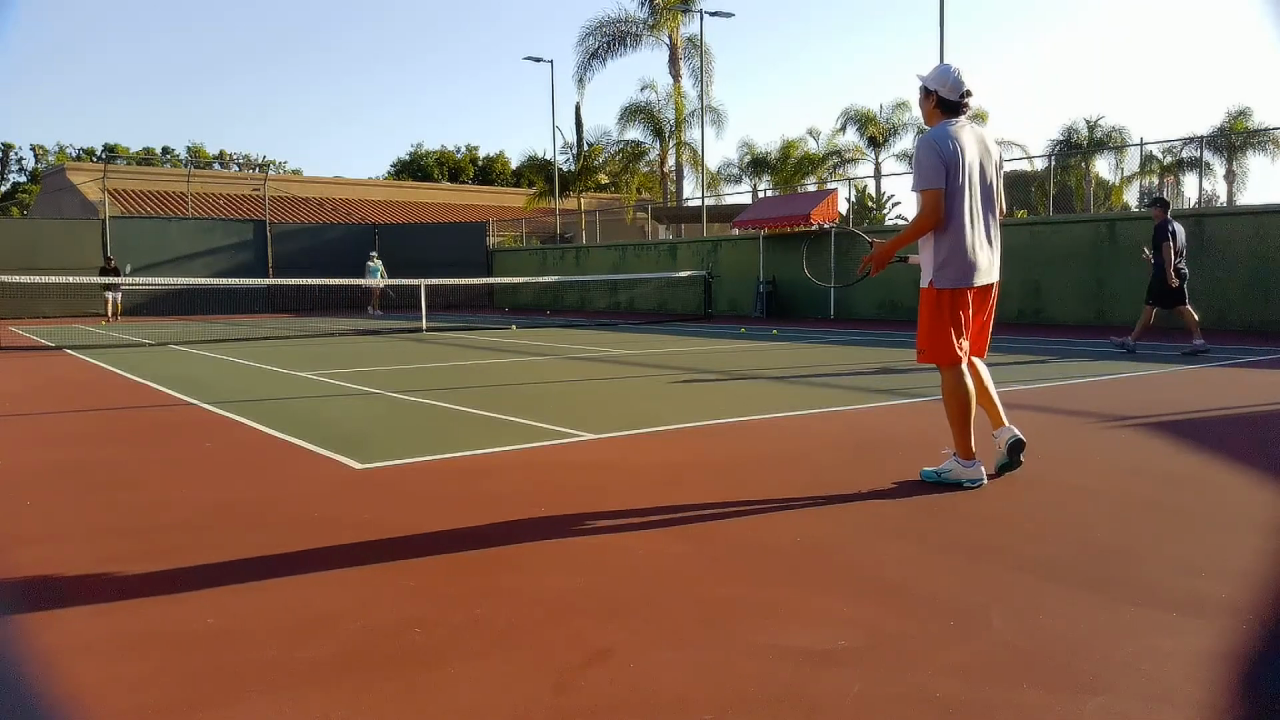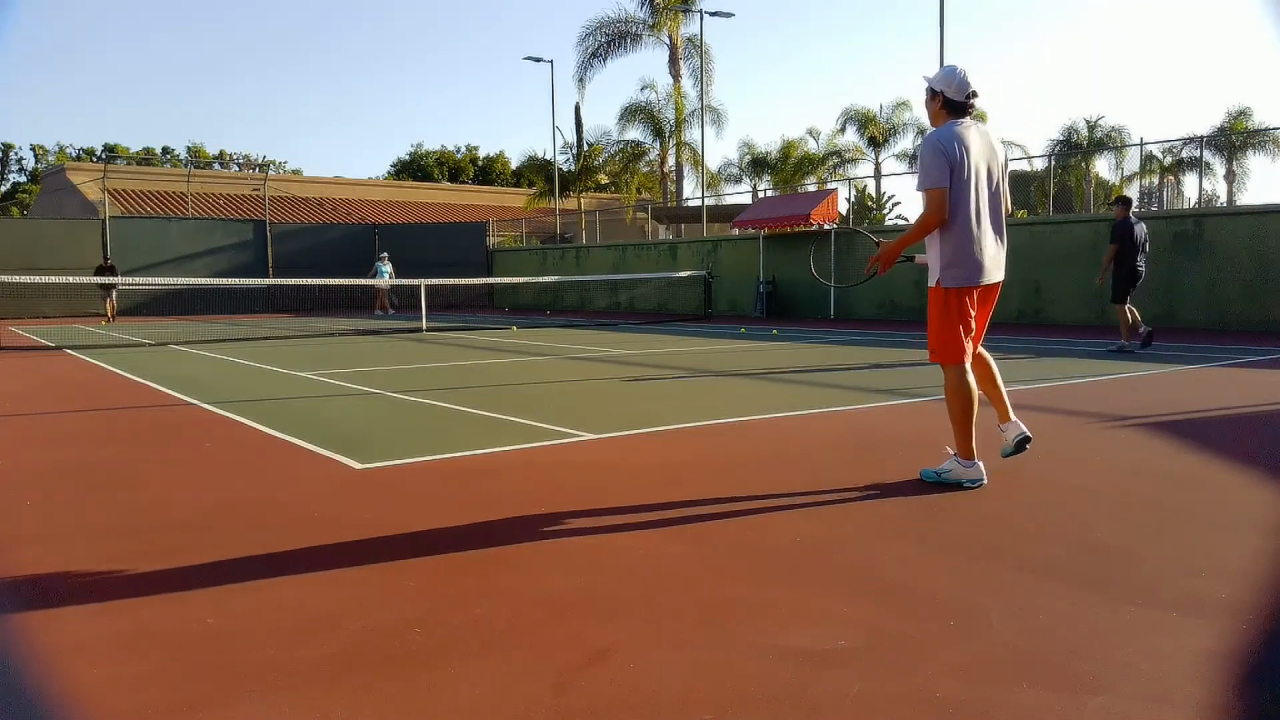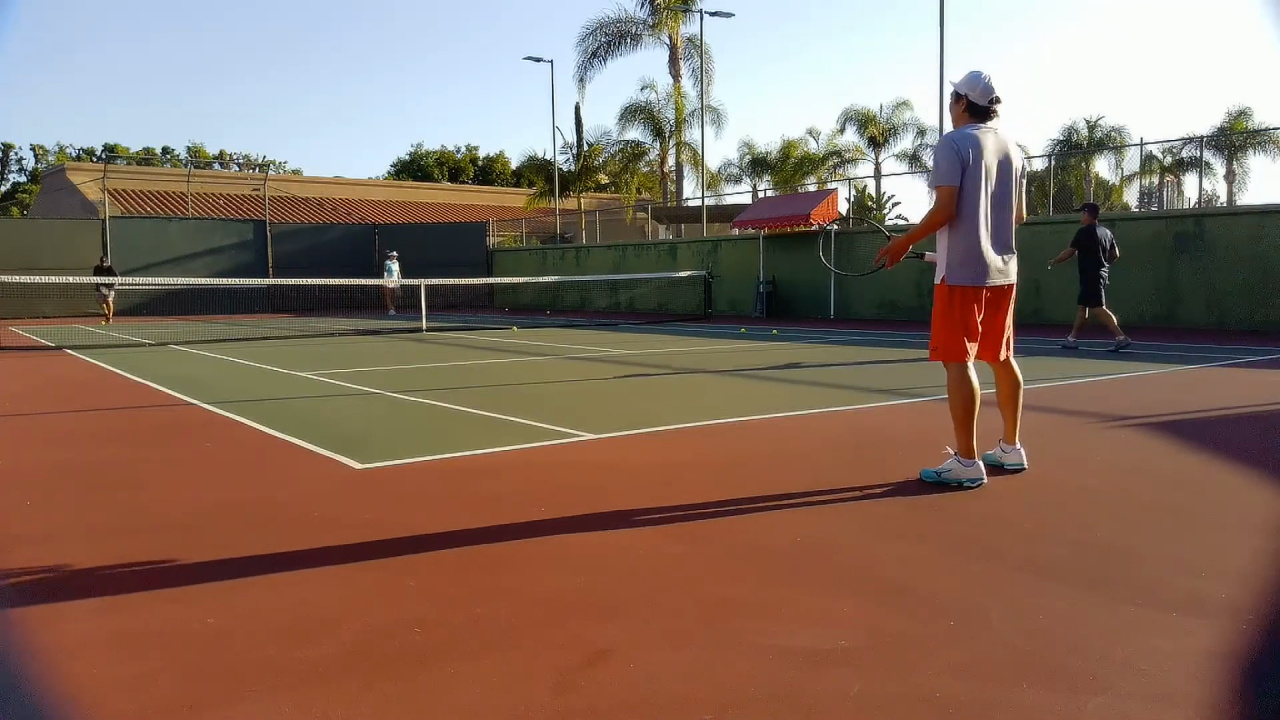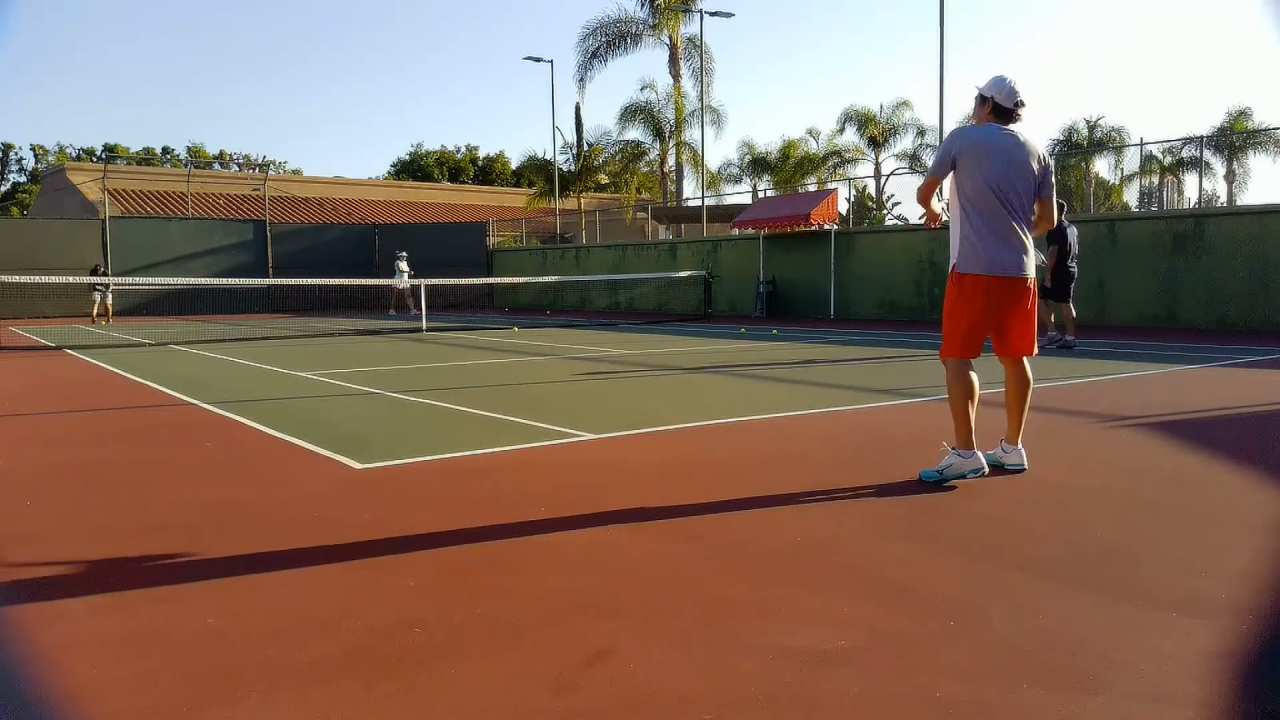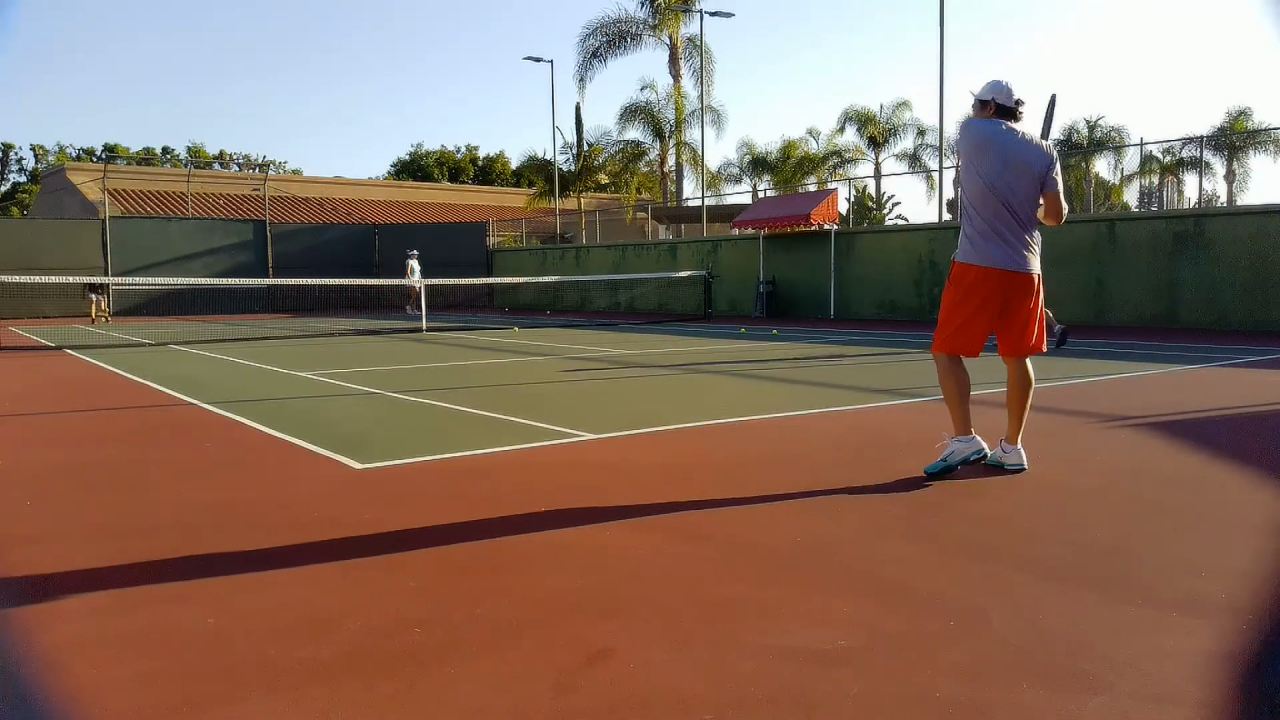
dt=0.3s
person 1, frame 1
left shoulder: (932, 142)
right shoulder: (987, 142)
left elbow: (931, 214)
right elbow: (1000, 208)
left wrist: (888, 248)
left hip: (948, 272)
right hip: (985, 268)
left knee: (950, 363)
right knee: (967, 356)
left ankle: (966, 462)
right ankle: (1004, 432)
person 1, frame 2
left shoulder: (937, 142)
right shoulder: (992, 142)
left elbow: (936, 213)
right elbow: (1004, 207)
left wrist: (895, 248)
left hip: (954, 270)
right hip: (990, 266)
left knee: (955, 362)
right knee: (971, 350)
left ankle: (966, 462)
right ankle: (1010, 425)
person 1, frame 3
left shoulder: (954, 143)
right shoulder: (1012, 150)
left elbow: (944, 210)
right elbow: (1018, 216)
left wrist: (903, 243)
left hip: (962, 273)
right hip: (1003, 271)
left knee: (958, 361)
right knee: (1000, 358)
left ankle: (966, 461)
right ankle: (1011, 447)
person 1, frame 4
left shoulder: (963, 137)
right shoulder: (1035, 152)
left elbow: (926, 191)
right elbow: (1048, 221)
left wrist: (931, 211)
left hip: (975, 267)
right hip: (1020, 268)
left knee: (956, 357)
right knee: (1015, 358)
left ankle: (965, 453)
right ankle: (1012, 448)
person 1, frame 5
left shoulder: (972, 131)
right shoulder: (1043, 150)
right elbow: (1056, 215)
left hip: (977, 263)
right hip: (1024, 266)
left knee: (947, 351)
right knee: (1017, 357)
left ankle: (964, 438)
right ankle: (1011, 447)
